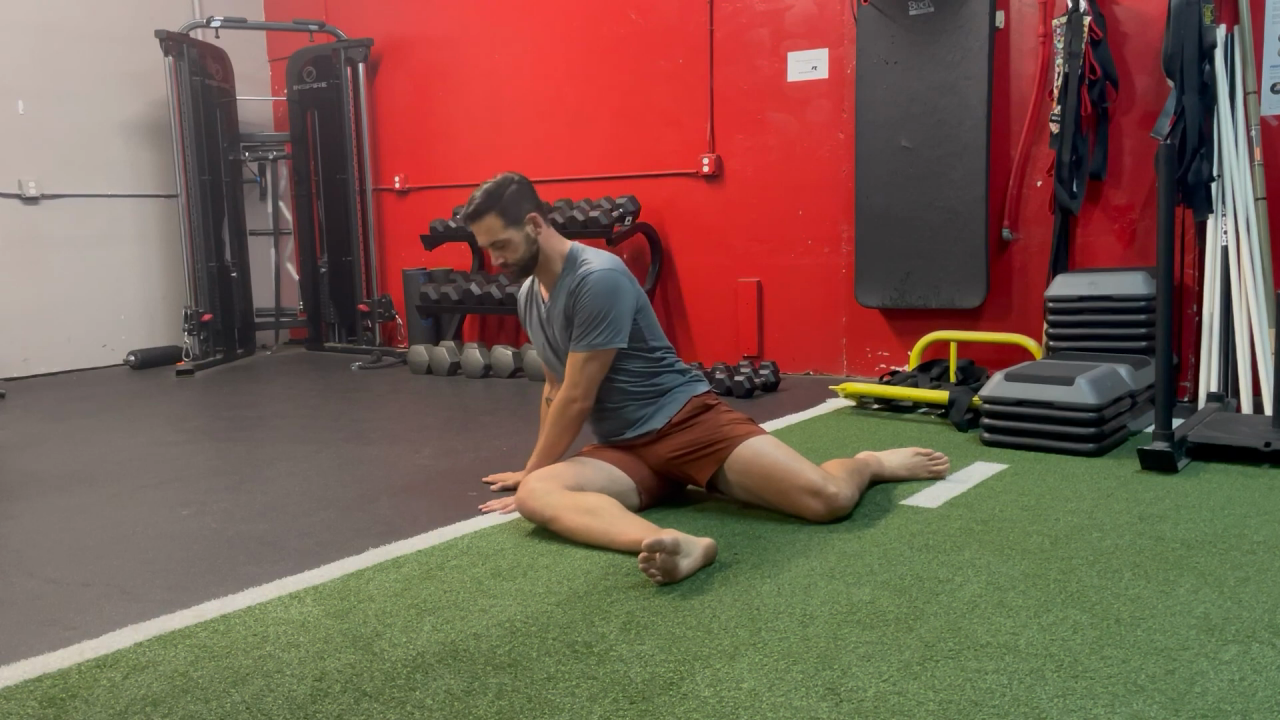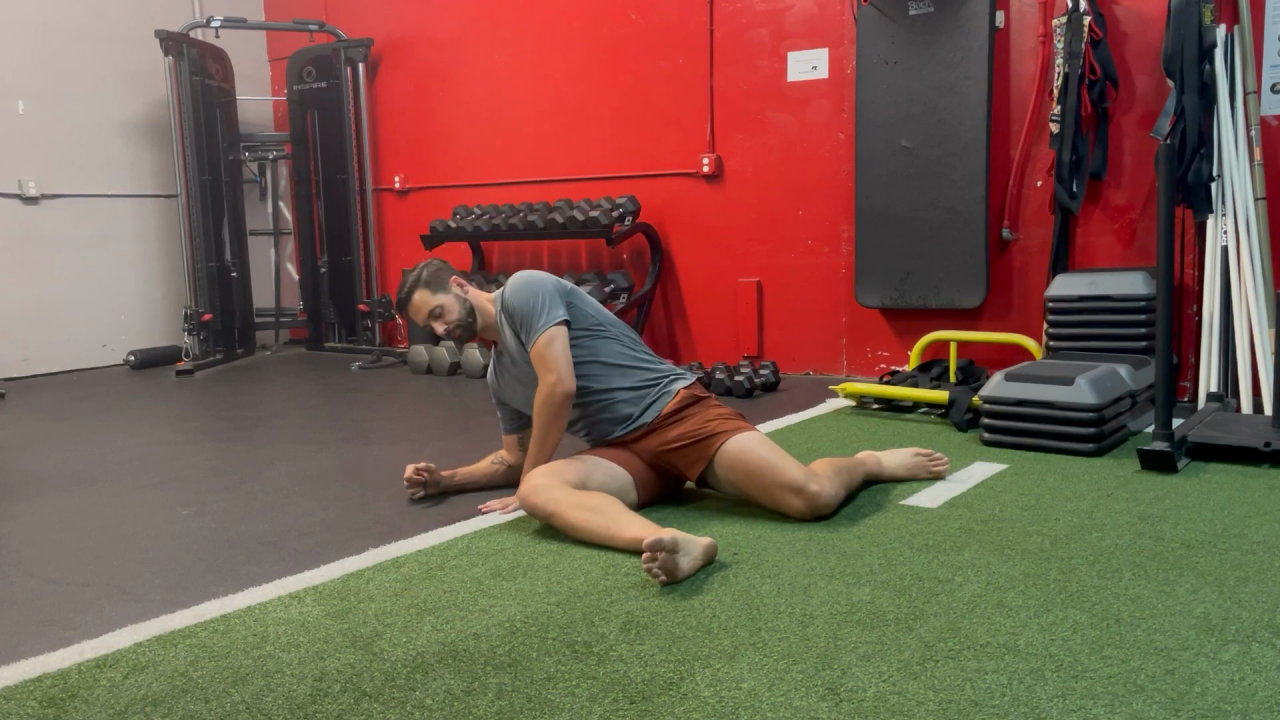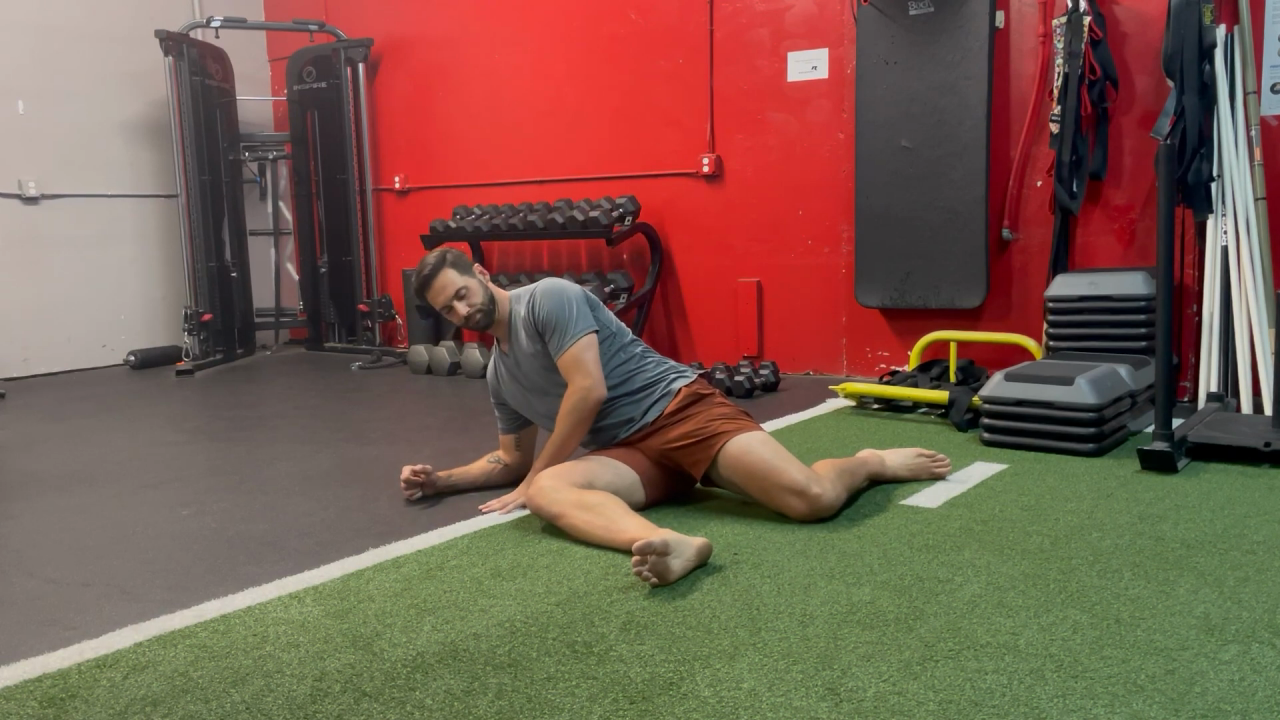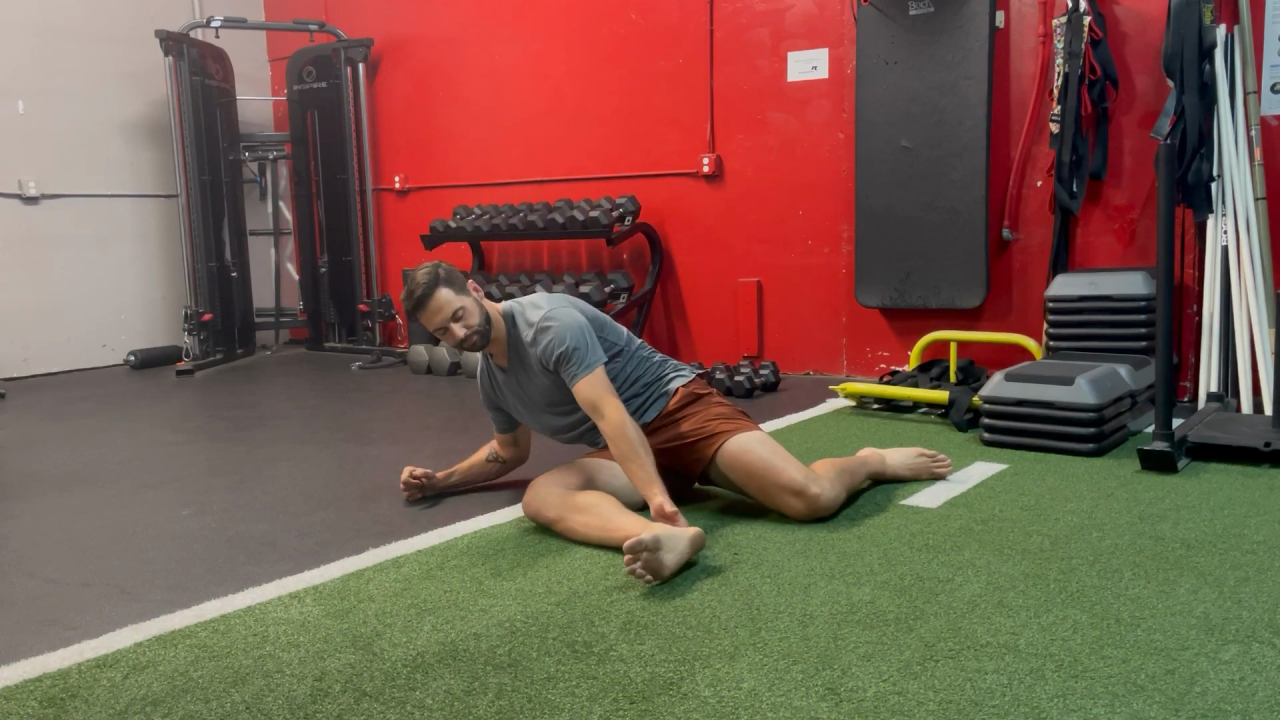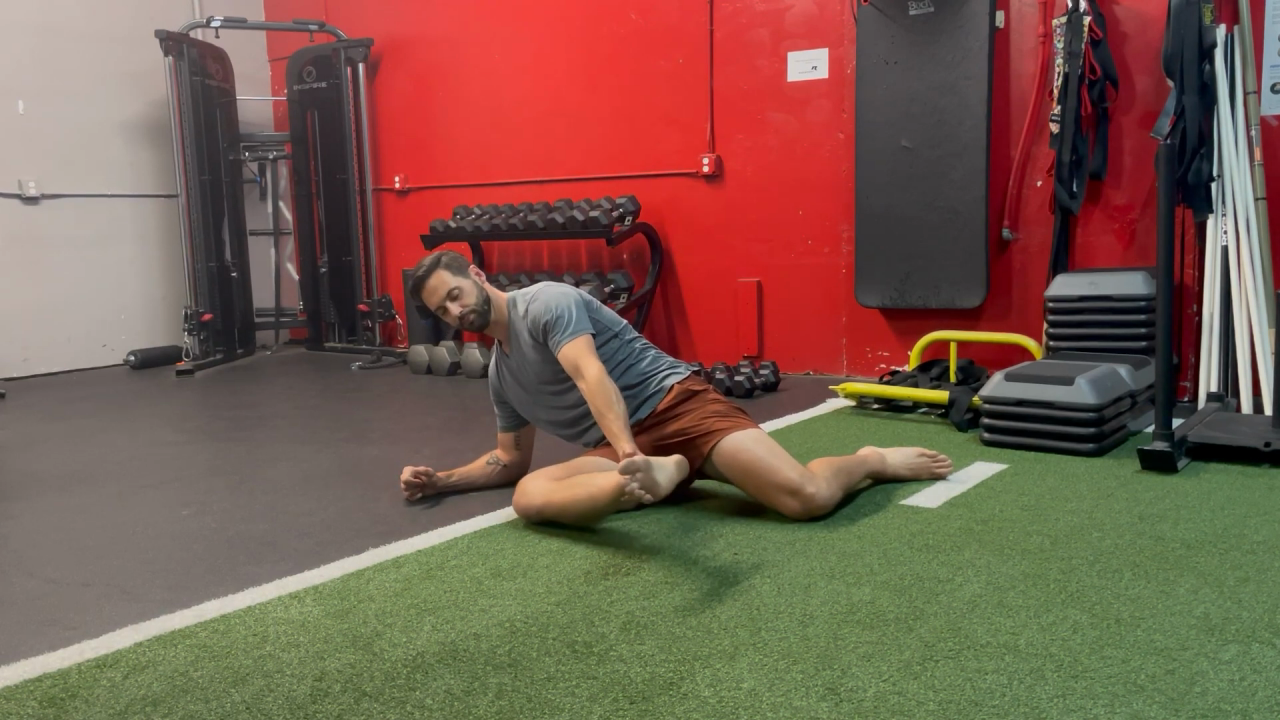
dt=1s
person 1, frame 1
left shoulder: (598, 279)
right shoulder: (528, 298)
left elbow: (578, 400)
right elbow: (555, 389)
left wrist: (534, 470)
right wrist: (526, 474)
left hip: (687, 419)
right hip: (625, 450)
left knee: (828, 497)
right knee: (536, 497)
left ankle: (874, 464)
right ankle: (668, 543)
person 1, frame 2
left shoulder: (525, 288)
right shoulder: (499, 375)
left elbow: (559, 386)
right elbow: (514, 459)
left wrist: (528, 476)
right wrist: (446, 479)
left hip: (676, 411)
right hip: (625, 450)
left knee: (811, 496)
right knee: (539, 490)
left ankle: (869, 463)
right ankle: (669, 544)
person 1, frame 3
left shoulder: (548, 298)
right shoulder: (498, 374)
left elbow: (589, 390)
right elbow: (511, 460)
left wrist: (534, 475)
right wrist: (441, 479)
left hip: (679, 409)
right hip: (628, 453)
left knee: (813, 497)
right knee: (547, 494)
left ankle: (873, 463)
right ankle: (667, 544)
person 1, frame 4
left shoulder: (550, 322)
right shoulder: (489, 377)
left elbow: (612, 414)
right elbow: (509, 452)
left wrist: (659, 499)
right wrist: (438, 480)
left hip: (677, 409)
right hip: (623, 452)
left knee: (811, 497)
right knee: (540, 497)
left ankle: (873, 462)
right ankle: (669, 541)
person 1, frame 5
left shoulder: (547, 303)
right shoulder: (500, 373)
left elbow: (593, 377)
right elbow: (511, 459)
left wrist: (628, 449)
right wrist: (440, 480)
left hip: (675, 405)
right hip: (621, 448)
left knee: (807, 496)
right knee: (528, 494)
left ankle: (873, 460)
